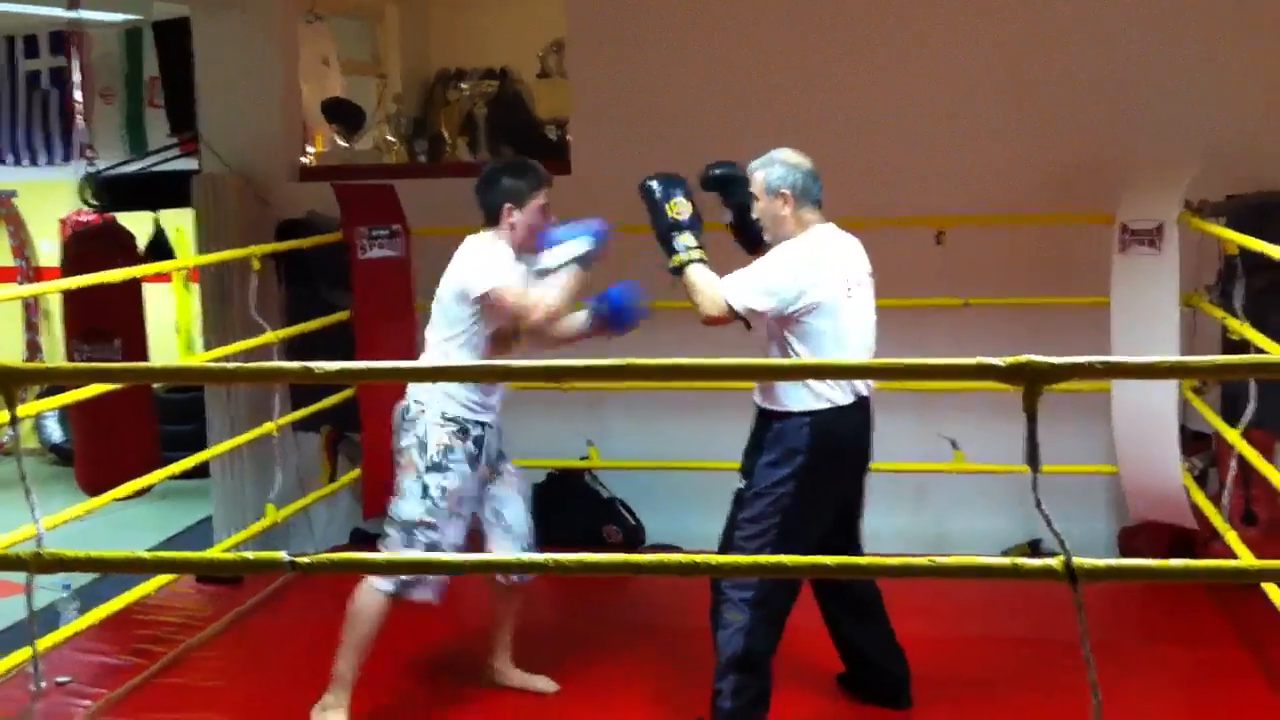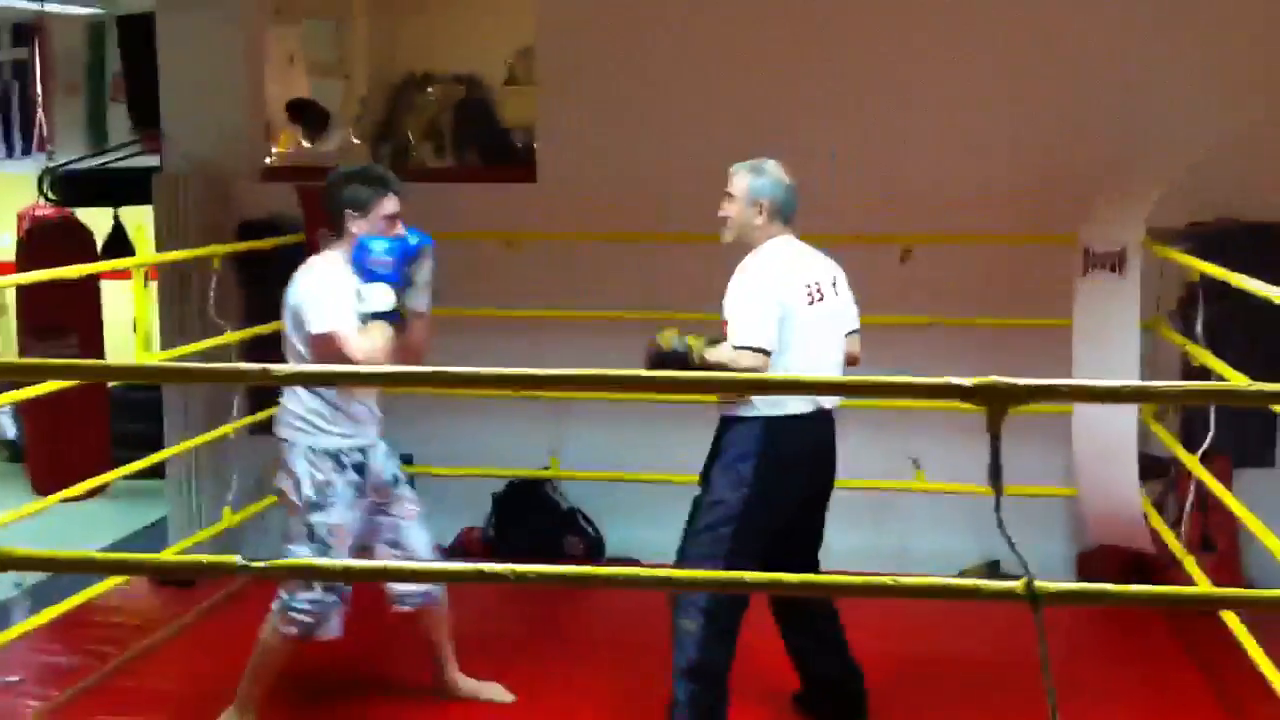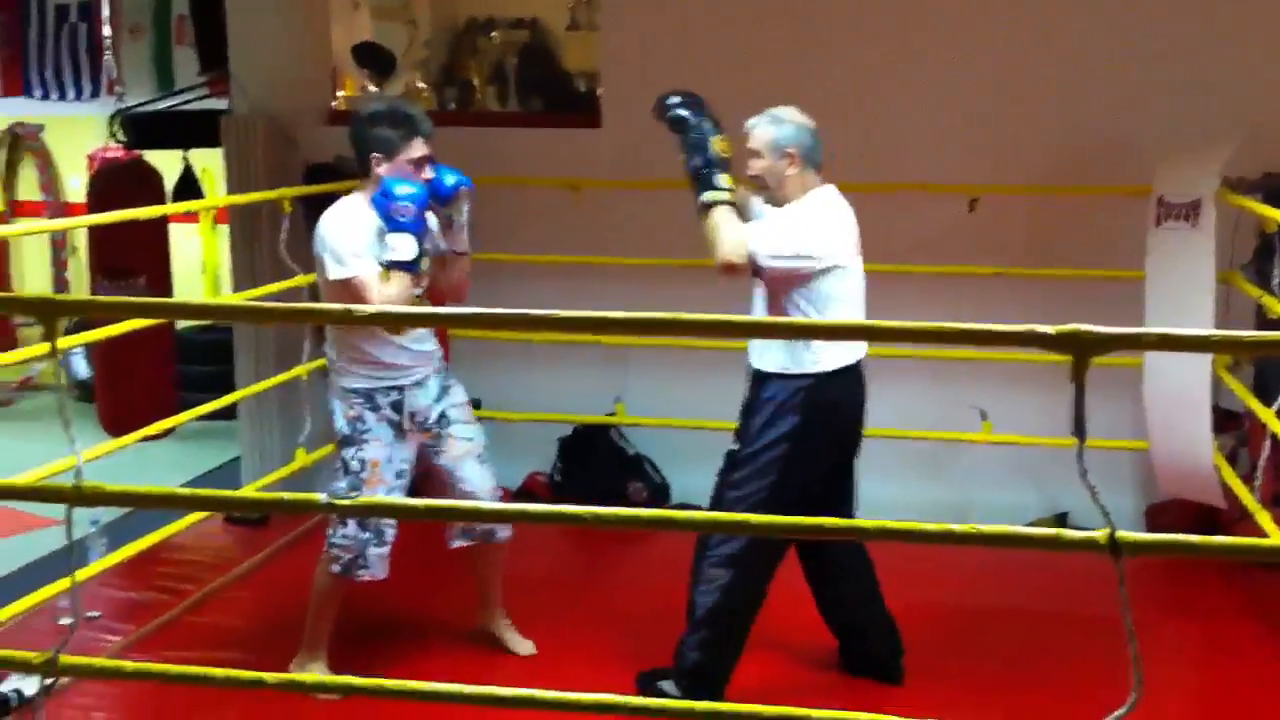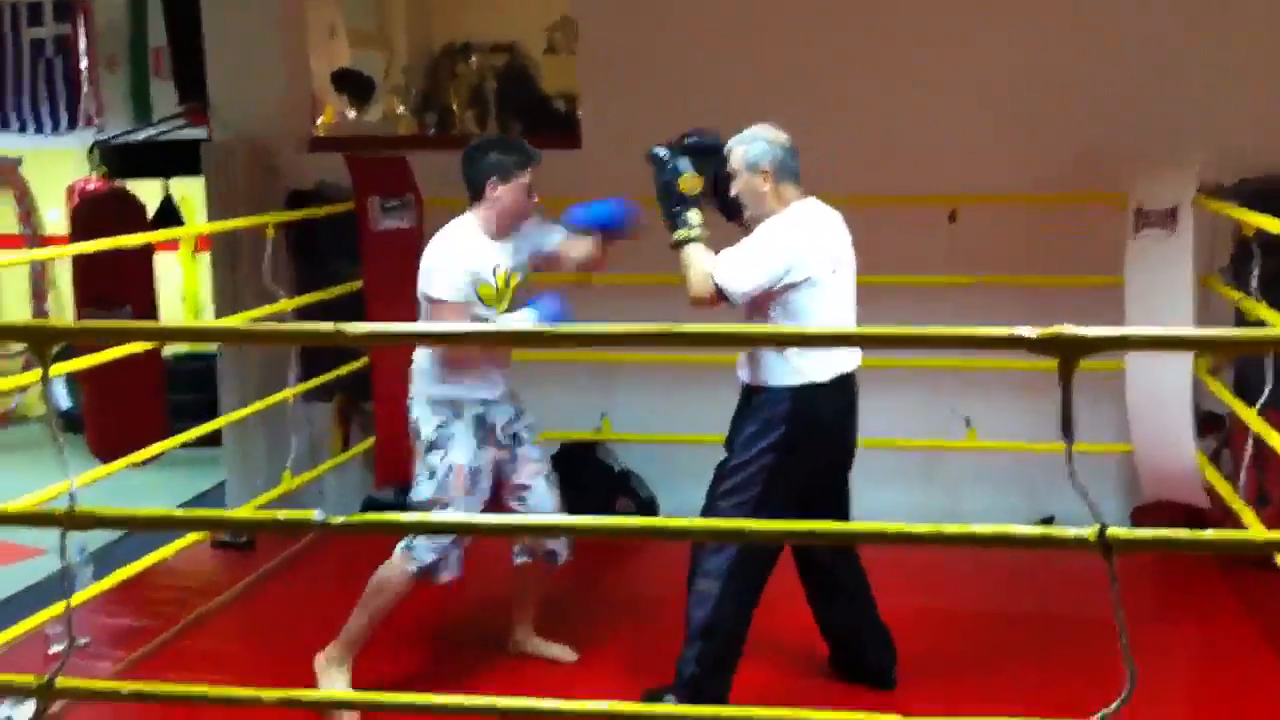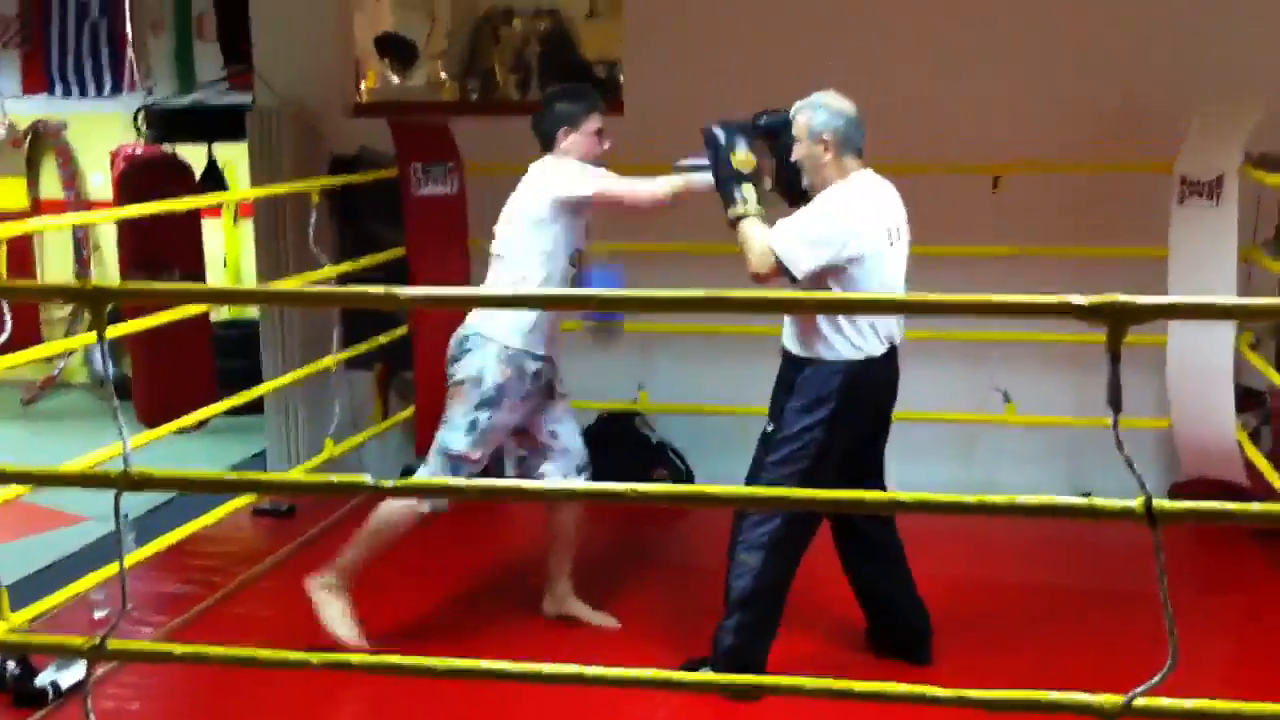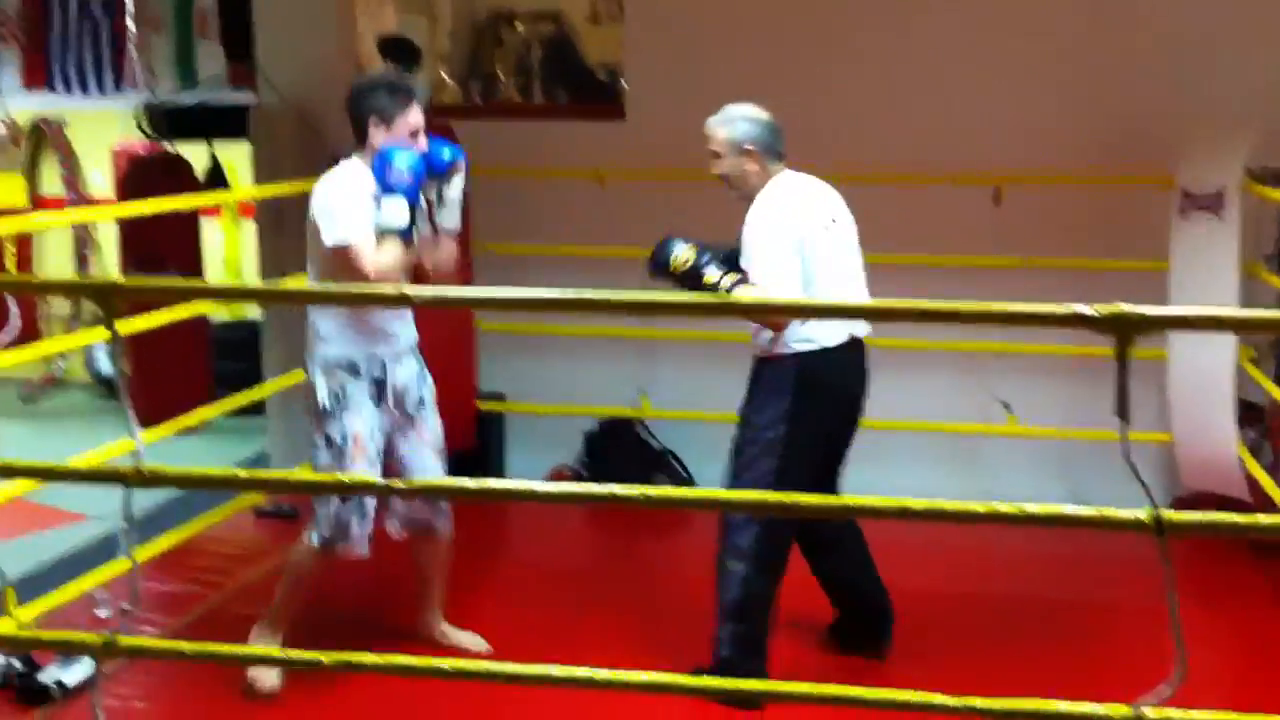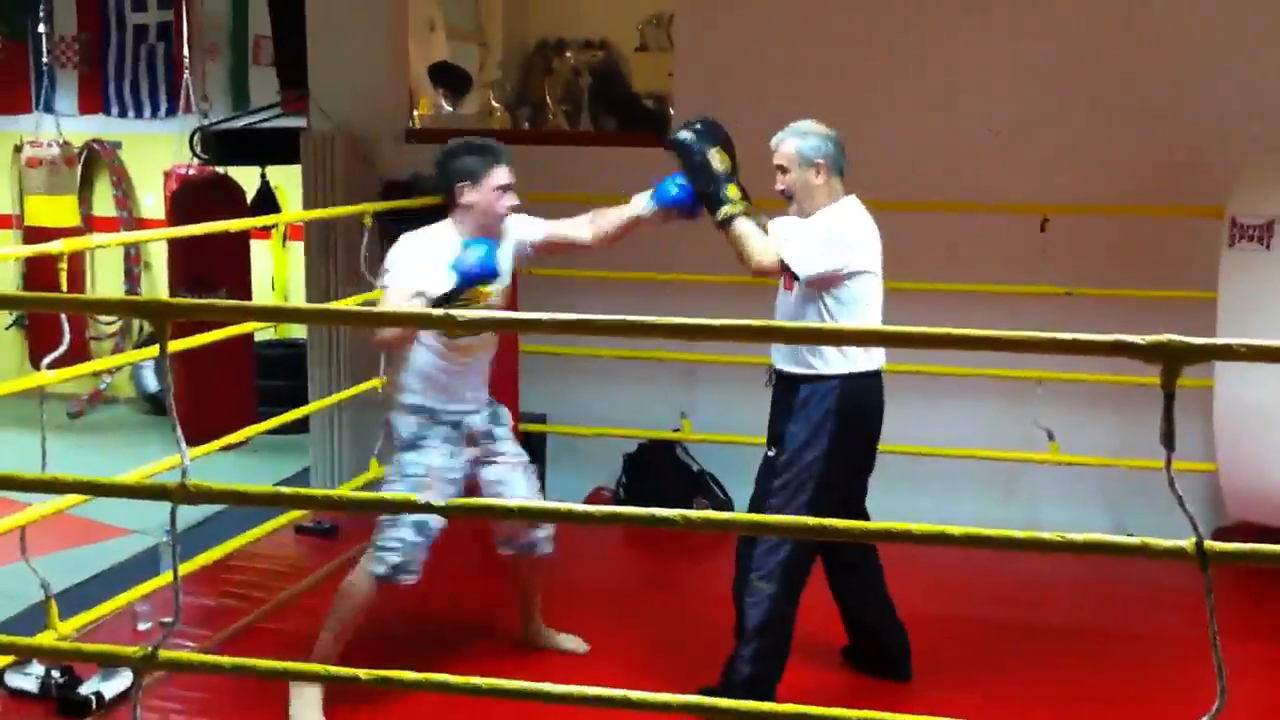
dt=0.7s
person 1, frame 1
left shoulder: (802, 260)
right shoulder: (842, 247)
left elbow: (715, 306)
left wrist: (680, 237)
right wrist: (746, 225)
left hip: (803, 434)
right hip: (844, 424)
left knee: (748, 572)
right knee: (836, 557)
person 1, frame 2
left shoulder: (758, 271)
right shoulder: (822, 267)
left elbow: (744, 363)
right elbow: (850, 351)
left wrist: (692, 352)
left hip: (763, 439)
right hip: (813, 435)
left knee: (706, 576)
right knee: (793, 569)
person 1, frame 3
left shoulder: (815, 220)
right shoulder: (813, 210)
left elbow: (731, 252)
right elbow: (749, 215)
left wrist: (708, 171)
right wrist: (716, 174)
left hip: (800, 398)
right hip: (830, 392)
left knee: (735, 534)
right knee: (827, 528)
left ankle: (697, 676)
right ankle: (874, 650)
person 1, frame 4
left shoulder: (786, 236)
right shoulder: (823, 220)
left elbow: (703, 288)
right elbow: (758, 237)
left wrist: (684, 210)
right wrist: (719, 166)
left hip: (787, 410)
right hip: (830, 400)
left knee: (726, 545)
right knee: (825, 538)
left ankle: (699, 689)
right ankle: (868, 658)
person 1, frame 5
left shoulder: (841, 208)
right shoulder: (878, 193)
left elbow: (762, 262)
right elbow: (815, 217)
left wrist: (737, 186)
right wrist: (776, 164)
left hip: (829, 383)
right hip: (870, 373)
left knee: (767, 516)
right knee: (862, 507)
left ankle: (736, 659)
right ankle: (903, 631)
person 1, frame 6
left shoulder: (774, 211)
right shoulder: (817, 194)
left elbow: (774, 312)
left wrist: (710, 274)
right wrist: (732, 267)
left hip: (801, 374)
right hip: (840, 364)
left knee: (754, 519)
right knee: (816, 500)
left ankle: (739, 667)
right ankle: (866, 620)
person 1, frame 7
left shoulder: (842, 226)
right shoulder: (820, 224)
left elbow: (762, 259)
right elbow: (764, 238)
left wrist: (719, 188)
right wrist: (719, 187)
left hip: (831, 398)
right hip: (823, 395)
left knee: (773, 538)
right knee: (842, 527)
left ankle: (748, 684)
right ankle: (882, 648)
person 2, frame 1
left shoulder: (521, 261)
right shoulder: (487, 261)
left elbow: (549, 330)
right elbow: (539, 315)
left wrist: (600, 318)
right wrist: (571, 260)
left hip: (479, 427)
right hip: (440, 426)
left knee: (513, 540)
left ankle: (501, 664)
person 2, frame 2
left shoulder: (367, 273)
right shoulder: (318, 282)
left elbow: (411, 354)
right elbow: (367, 365)
left wrist: (417, 285)
right wrist: (378, 293)
left hip: (368, 448)
right hip: (318, 455)
left knee: (417, 563)
right knee: (311, 596)
person 2, frame 3
left shoulder: (415, 208)
right shoulder: (341, 225)
left elbow: (453, 289)
right elbow: (387, 312)
left wrist: (456, 221)
right wrist: (403, 239)
left hip: (430, 381)
right hip: (368, 396)
left knee: (481, 499)
right knee: (358, 534)
left ankle: (494, 617)
right ankle: (311, 655)
person 2, frame 4
left shoulder: (523, 231)
right shoulder: (451, 247)
left elbow: (578, 256)
right elbow: (453, 345)
left wrist: (602, 226)
right wrist: (525, 321)
left hip: (497, 405)
right hip: (445, 408)
left knee: (544, 517)
right knee: (431, 542)
left ankle: (521, 631)
right ankle: (337, 656)
person 2, frame 5
left shoulder: (574, 185)
right shoulder: (562, 176)
right elbow: (641, 196)
right wrist: (710, 178)
left hip: (533, 357)
right hip: (494, 354)
left knee: (568, 467)
right knee: (441, 480)
left ankle: (559, 595)
right ankle: (334, 582)
person 2, frame 6
left shoulder: (405, 186)
right shoulder: (338, 191)
left elbow: (442, 270)
right elbow: (381, 279)
left wrist: (448, 199)
right wrist: (399, 205)
left hip: (402, 364)
right hip: (348, 370)
left knee: (428, 500)
right knee: (345, 513)
left ankle: (430, 620)
right ankle: (268, 633)
person 2, frame 7
left shoulder: (509, 234)
right shoulder: (415, 249)
left elbow: (590, 229)
right elbow: (387, 336)
left wrist: (652, 204)
right wrist: (448, 289)
left hip: (481, 415)
right hip: (426, 421)
left knee: (528, 524)
right knee: (395, 549)
left ankle: (532, 626)
